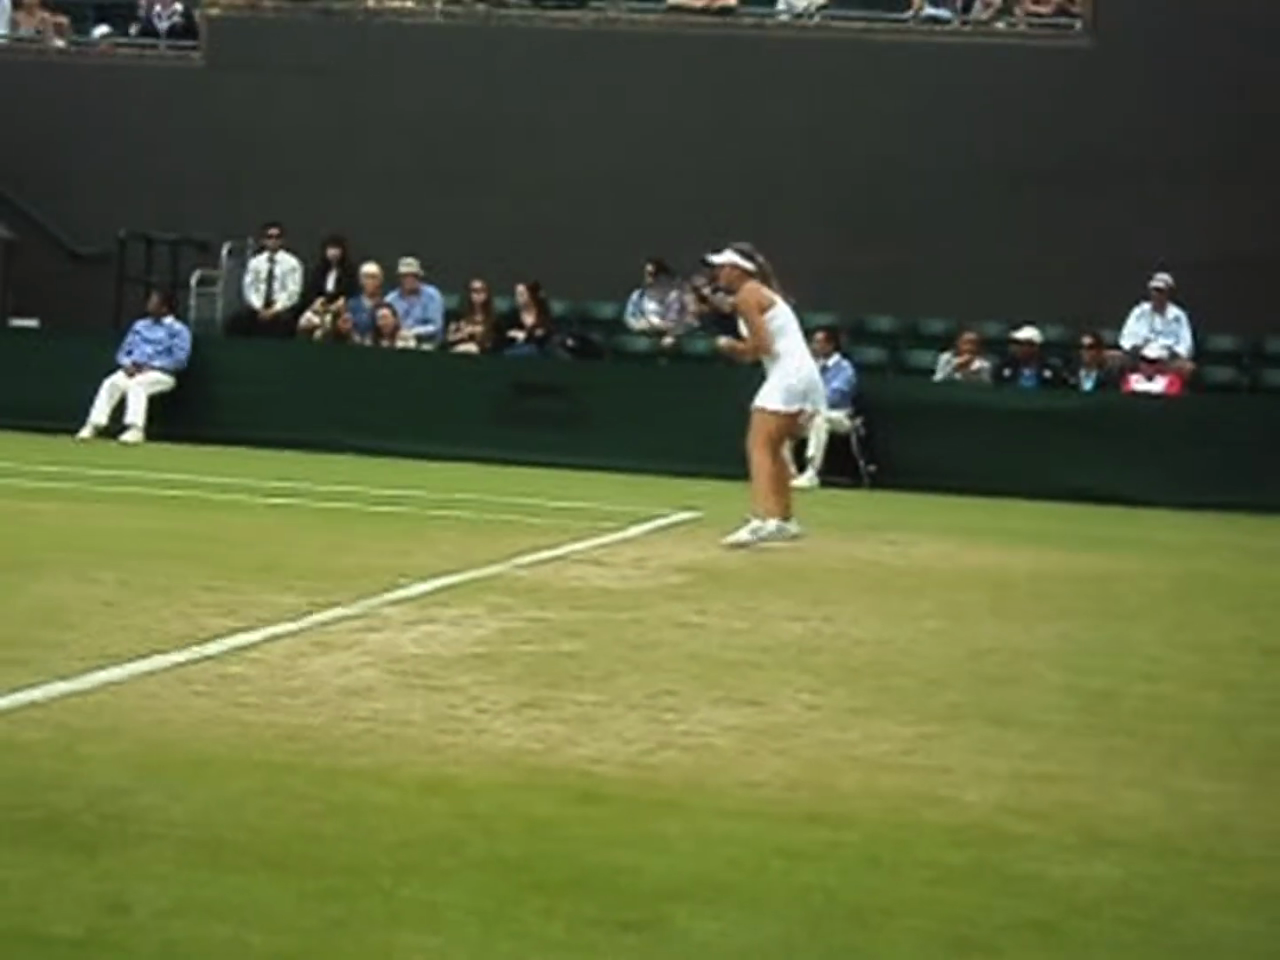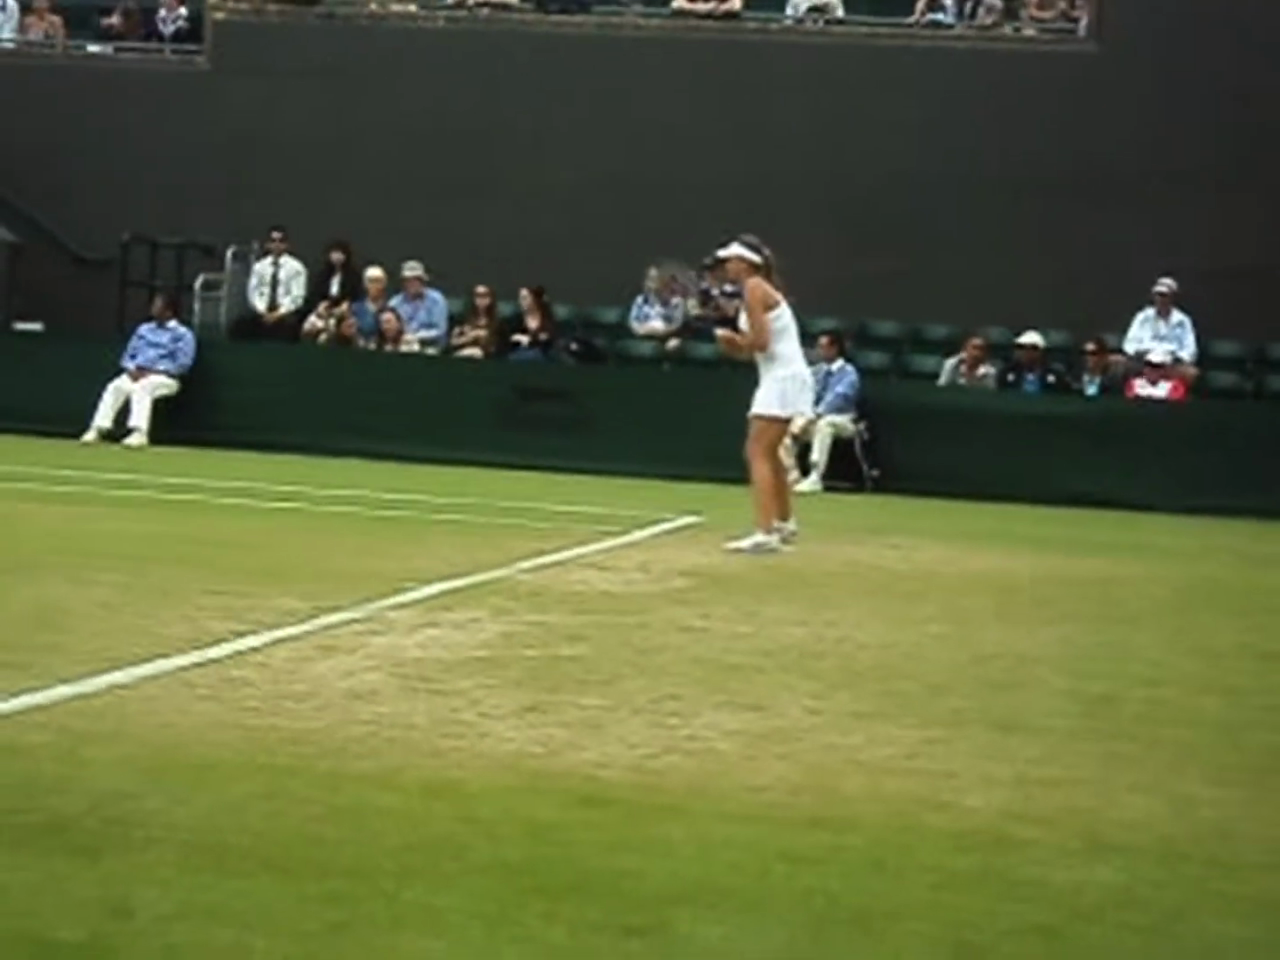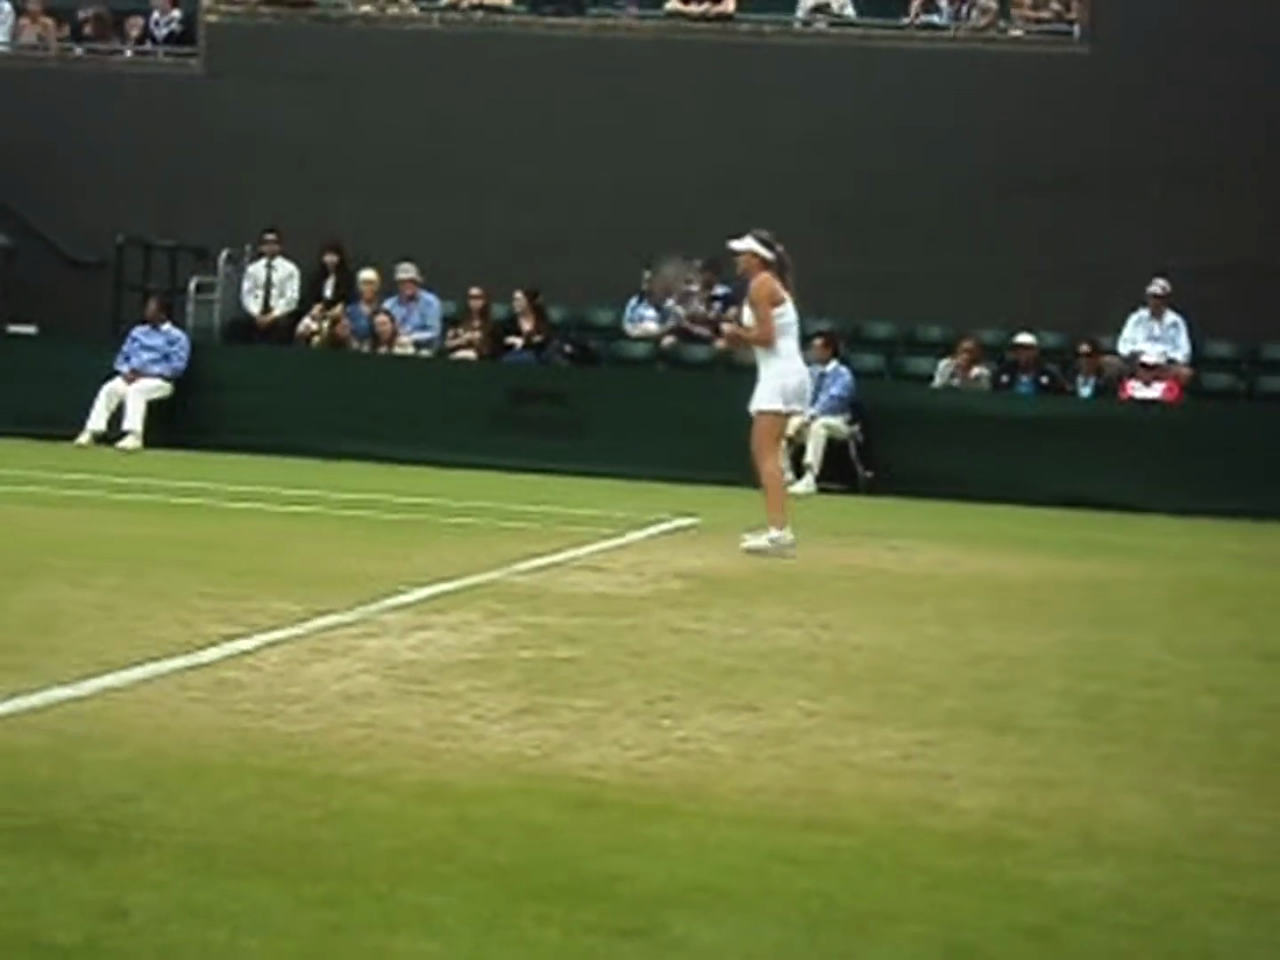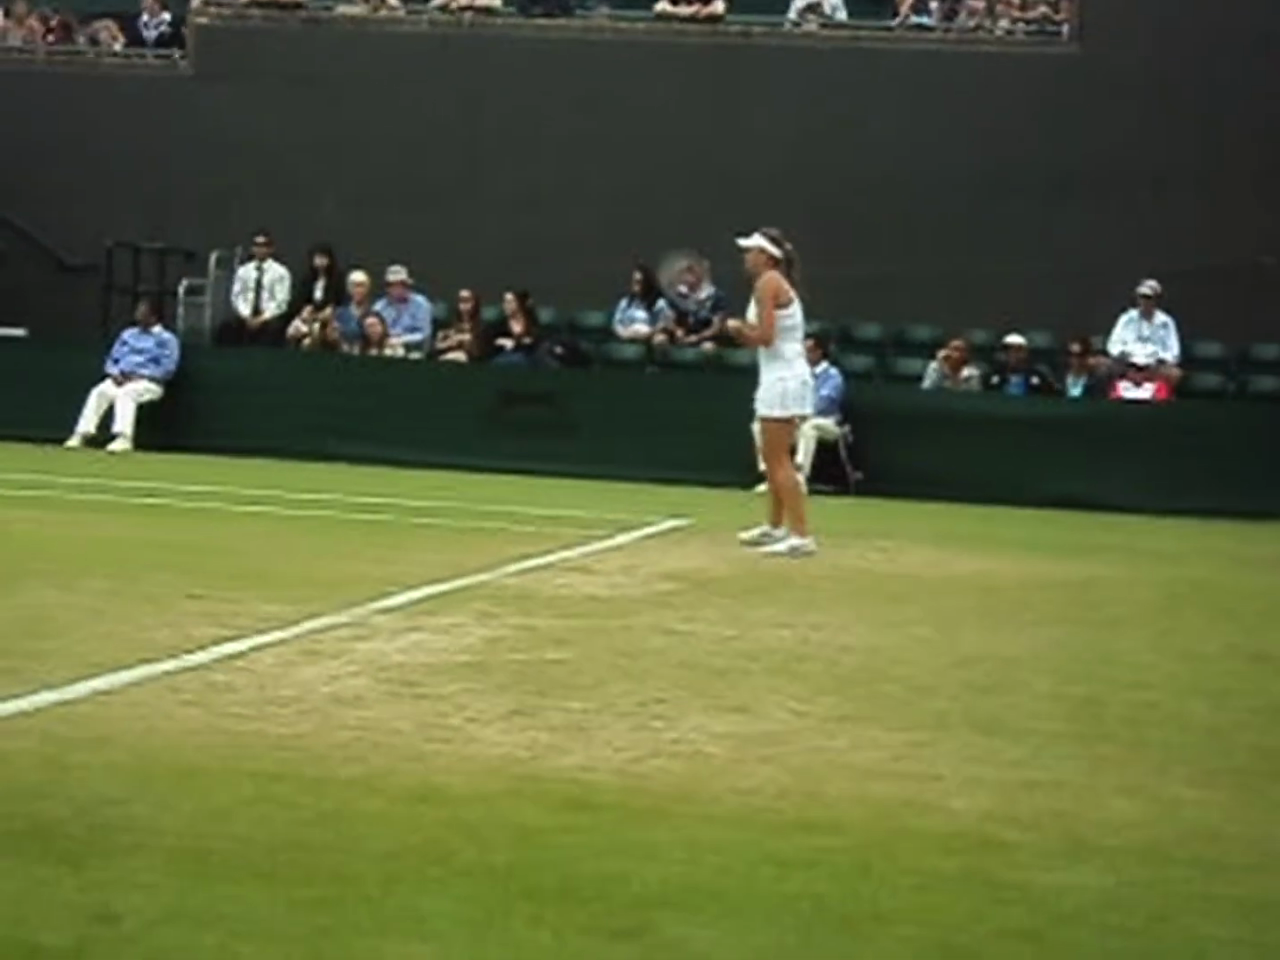
dt=0.4s
person 1, frame 1
left shoulder: (746, 294)
right shoulder: (760, 293)
left elbow: (762, 344)
left wrist: (734, 346)
right wrist: (741, 350)
left hip: (789, 376)
right hip: (798, 375)
left knee: (757, 445)
right knee: (772, 448)
left ankle: (761, 521)
right ankle: (785, 521)
person 1, frame 2
left shoulder: (753, 288)
right shoulder: (763, 289)
left elbow: (760, 341)
left wrist: (730, 338)
right wrist: (736, 344)
left hip: (783, 380)
right hip: (785, 378)
left knee: (756, 453)
right knee: (767, 453)
left ankle: (765, 534)
right ankle: (784, 522)
person 1, frame 3
left shoulder: (760, 283)
right shoulder: (770, 285)
left elbow: (766, 336)
left wrist: (736, 332)
right wrist: (740, 337)
left hip: (780, 377)
right hip: (779, 376)
left knee: (765, 452)
right knee: (764, 453)
left ankle: (780, 530)
right ankle: (778, 528)
person 1, frame 4
left shoulder: (767, 283)
right shoulder: (778, 284)
left elbow: (764, 336)
left wrist: (740, 328)
right wrist: (744, 332)
left hip: (782, 379)
right hip: (783, 378)
left knee: (778, 459)
right knee: (773, 456)
left ankle: (801, 537)
right ankle: (775, 525)
